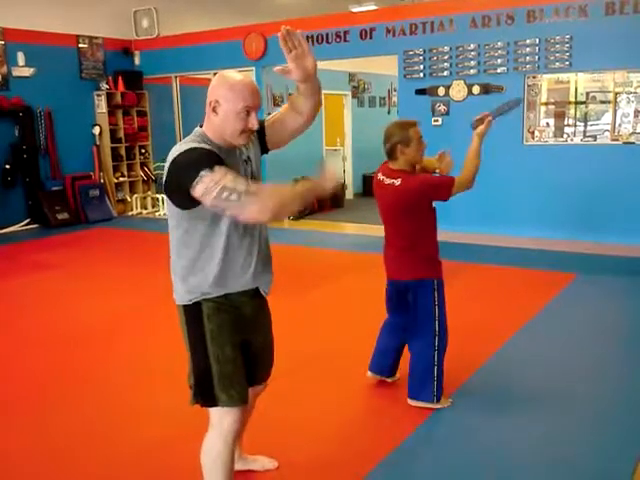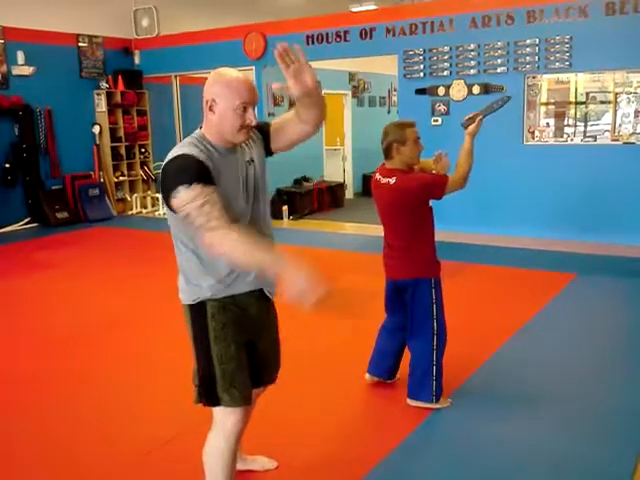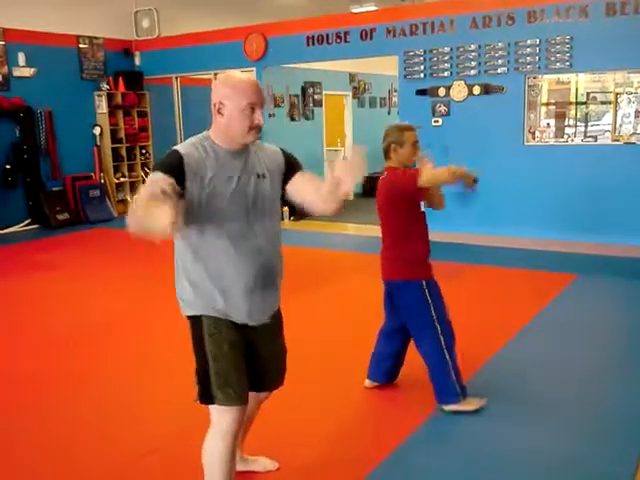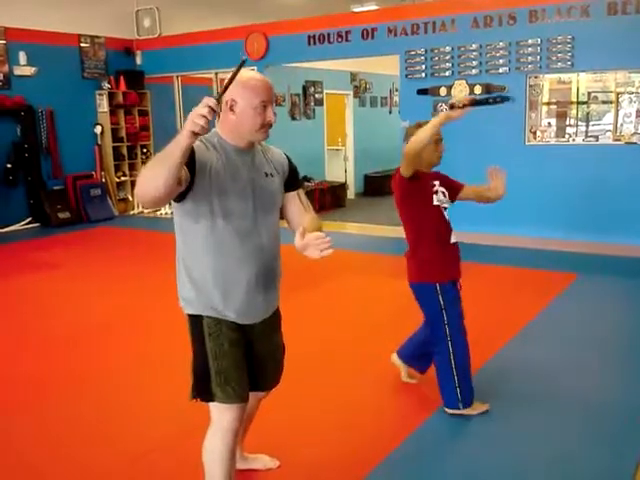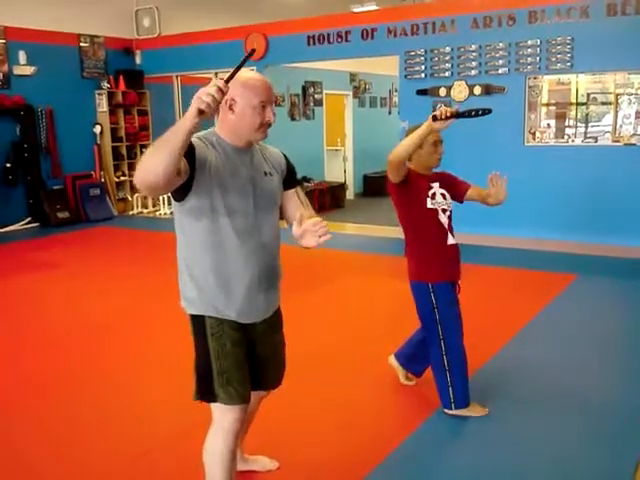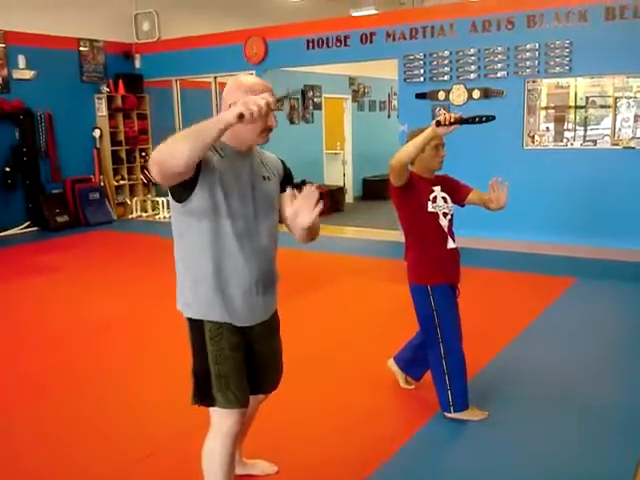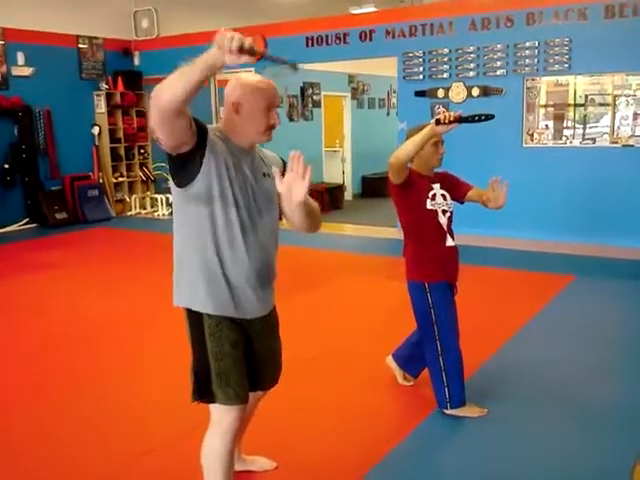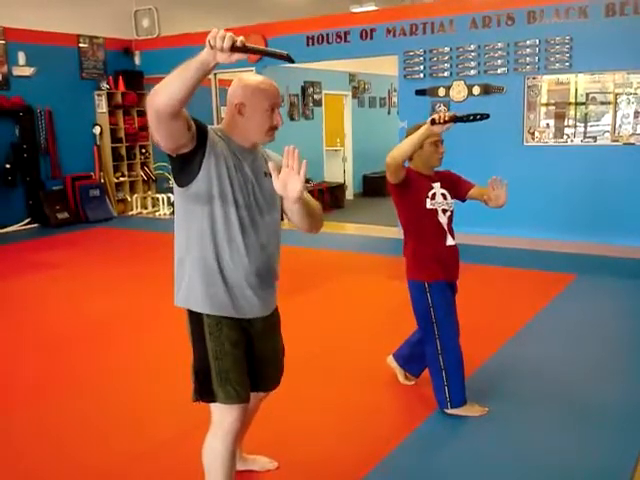
dt=0.4s
person 1, frame 1
left shoulder: (243, 139)
right shoulder: (191, 160)
left elbow: (301, 115)
right elbow: (260, 206)
left wrist: (306, 77)
right wrist: (317, 185)
left hip: (248, 292)
right hip: (211, 301)
left knee: (252, 384)
right knee: (227, 412)
person 1, frame 2
left shoulder: (251, 138)
right shoulder: (187, 164)
left elbow: (307, 121)
right elbow: (217, 233)
left wrist: (306, 92)
right wrist: (287, 268)
left hip: (255, 293)
right hip: (217, 302)
left knee: (253, 386)
right knee: (230, 412)
person 1, frame 3
left shoulder: (274, 157)
right shoulder: (185, 160)
left elbow: (320, 200)
right elbow: (137, 216)
left wrist: (338, 186)
right wrist: (156, 214)
left hip: (264, 304)
right hip: (213, 309)
left knee: (259, 389)
right knee: (227, 414)
person 1, frame 4
left shoulder: (279, 161)
right shoulder: (196, 155)
left elbow: (303, 216)
right elbow: (147, 194)
left wrist: (309, 239)
right wrist: (187, 137)
left hip: (263, 302)
right hip: (214, 307)
left knee: (256, 389)
right knee: (227, 412)
person 1, frame 5
left shoulder: (276, 159)
right shoulder: (195, 153)
left elbow: (300, 213)
right elbow: (146, 180)
left wrist: (307, 231)
right wrist: (191, 119)
left hip: (264, 302)
right hip: (216, 308)
left knee: (258, 389)
right knee: (229, 412)
person 1, frame 6
left shoulder: (273, 166)
right shoulder: (197, 159)
left elbow: (303, 232)
right elbow: (161, 167)
left wrist: (304, 222)
right wrist: (227, 118)
left hip: (261, 306)
right hip: (215, 311)
left knee: (256, 393)
right knee: (227, 415)
person 1, frame 7
left shoulder: (270, 162)
right shoulder: (196, 147)
left elbow: (309, 225)
right elbow: (163, 103)
left wrist: (298, 200)
right wrist: (218, 57)
left hip: (259, 302)
right hip: (213, 306)
left knee: (254, 391)
right knee: (226, 412)
person 1, frame 8
left shoulder: (274, 163)
right shoulder: (198, 147)
left elbow: (312, 224)
right elbow: (160, 106)
left wrist: (295, 198)
right wrist: (210, 57)
left hip: (261, 302)
right hip: (215, 306)
left knee: (257, 390)
right knee: (228, 412)
person 2, frame 1
left shoulder: (382, 174)
right shoulder: (417, 186)
left elbow: (417, 165)
right elbow: (466, 181)
left wrist: (437, 165)
right wrist: (478, 138)
left hip: (394, 268)
right hip: (421, 271)
left knee: (397, 319)
right knee: (429, 332)
left ankle: (381, 368)
right ankle: (424, 394)
person 2, frame 2
left shoulder: (381, 176)
right shoulder: (412, 184)
left elbow: (417, 169)
right elbow: (459, 181)
left wrist: (435, 169)
right wrist: (469, 138)
left hip: (394, 267)
right hip: (419, 271)
left knee: (397, 320)
right knee: (428, 332)
left ankle: (379, 370)
right ankle: (424, 393)
person 2, frame 3
left shoulder: (397, 181)
right shoulder: (397, 179)
left elbow: (437, 202)
right elbow: (444, 175)
left wrist: (426, 182)
right wrist: (465, 176)
left hip: (396, 268)
right hip: (410, 272)
left knee: (396, 323)
right knee: (436, 333)
left ankle: (378, 375)
right ankle: (452, 396)
person 2, frame 4
left shoulder: (438, 179)
right shoulder: (406, 179)
left elbow: (472, 193)
right elbow: (410, 150)
left wrist: (492, 193)
right wrist: (444, 117)
left hip: (441, 270)
right hip: (430, 274)
left knee: (439, 326)
right knee: (451, 337)
left ankle: (406, 358)
right ankle: (459, 402)
person 2, frame 5
left shoulder: (443, 180)
right shoulder: (402, 181)
left elbow: (476, 193)
right elbow: (394, 159)
left wrist: (493, 196)
right wrist: (430, 125)
left hip: (445, 270)
right hip: (427, 274)
left knee: (437, 328)
right knee: (447, 337)
left ankle: (404, 360)
right ankle: (457, 402)
person 2, frame 6
left shoulder: (445, 183)
right shoulder: (404, 184)
left elbow: (476, 197)
right elbow: (396, 163)
left wrist: (494, 201)
right wrist: (434, 130)
left hip: (445, 273)
right hip: (426, 277)
left knee: (437, 331)
right knee: (446, 340)
left ankle: (403, 363)
right ankle: (456, 405)
person 2, frame 7
left shoulder: (444, 180)
right shoulder: (404, 181)
left elbow: (476, 193)
right elbow: (396, 161)
left wrist: (492, 199)
right wrist: (433, 127)
left hip: (444, 270)
right hip: (424, 274)
left knee: (435, 328)
right knee: (443, 337)
left ankle: (401, 360)
right ankle: (452, 402)
person 2, frame 8
left shoulder: (445, 179)
right shoulder: (405, 180)
left elbow: (477, 192)
right elbow: (392, 163)
left wrist: (493, 197)
right wrist: (423, 129)
left hip: (446, 269)
right hip: (425, 272)
left knee: (434, 327)
right knee: (443, 335)
left ankle: (403, 360)
right ankle: (452, 401)
